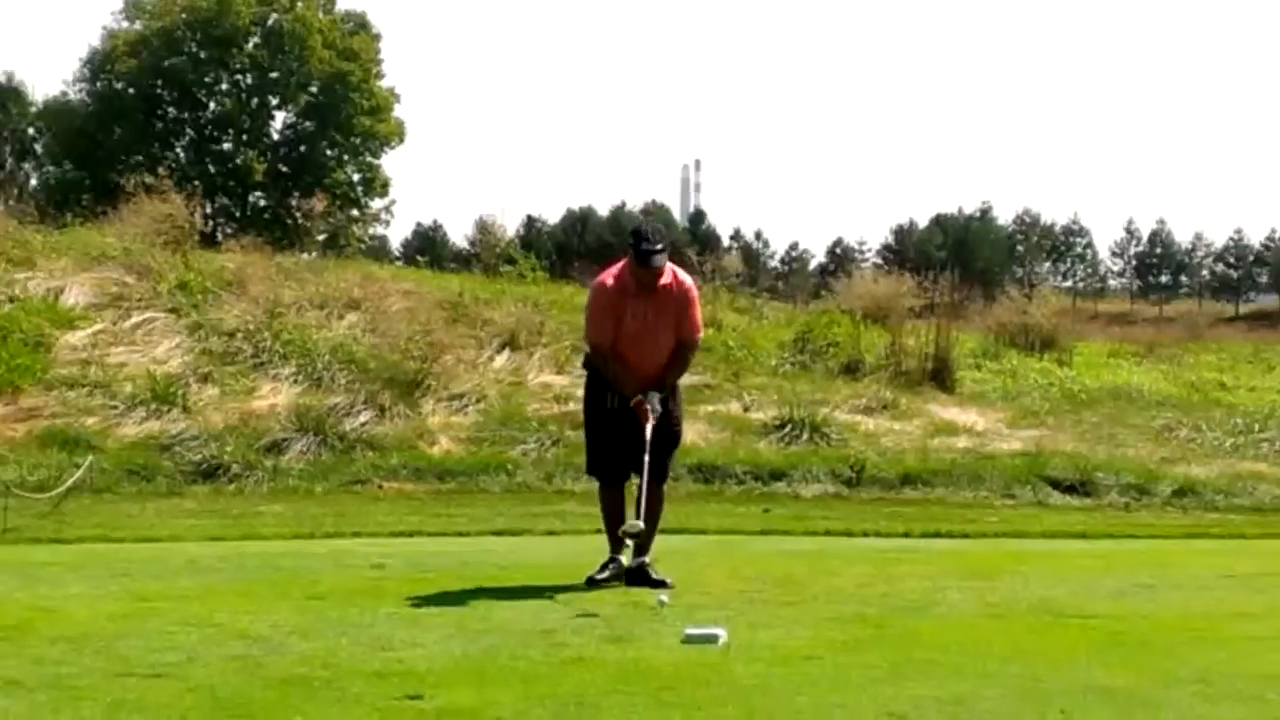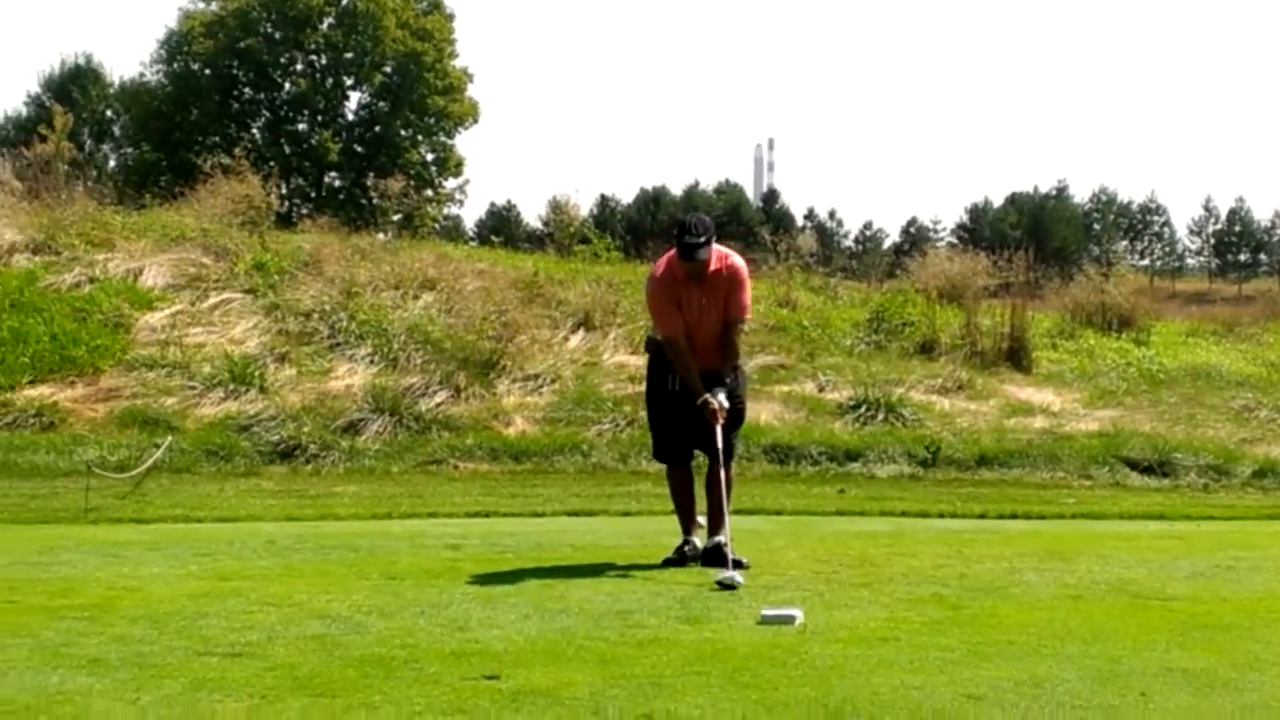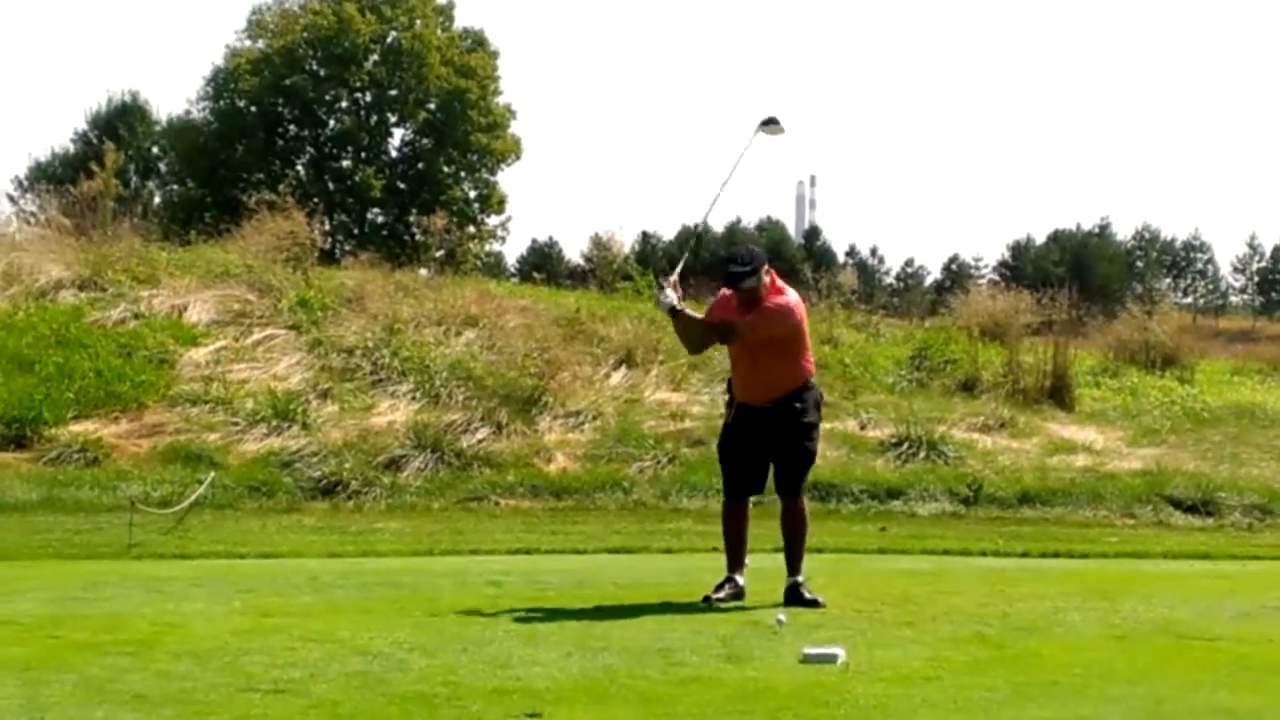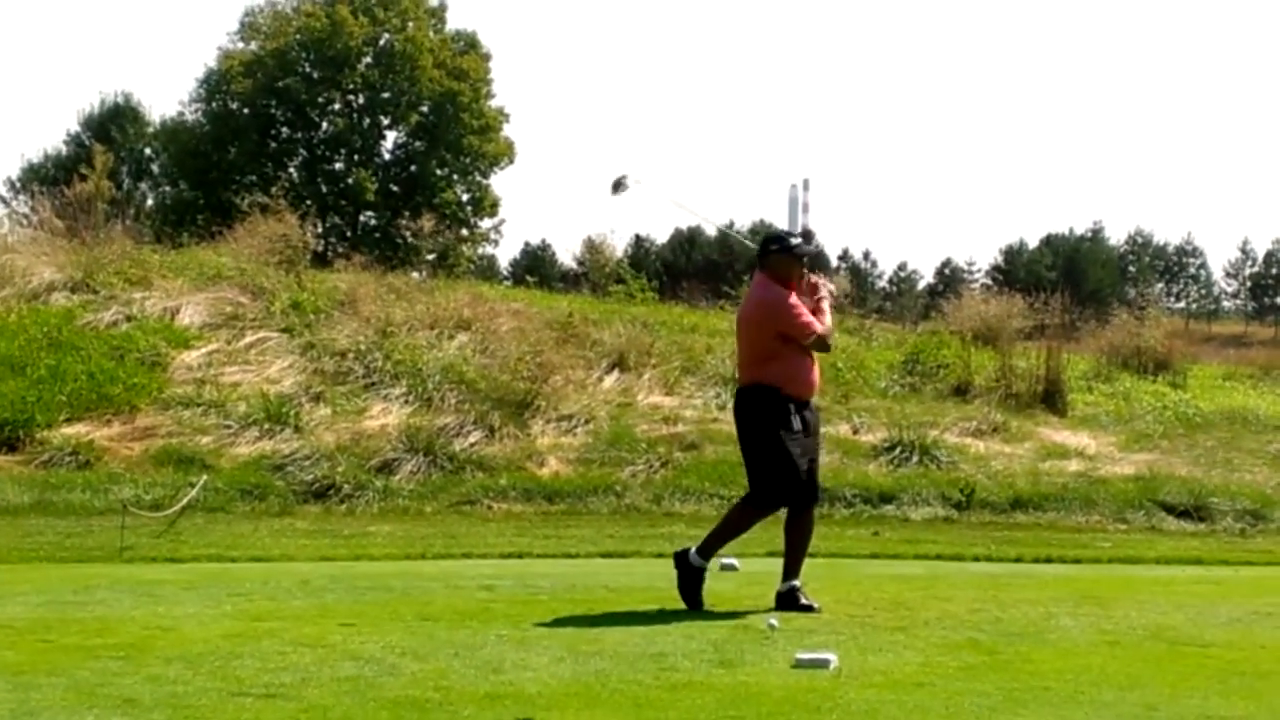
dt=1s
person 1, frame 1
left shoulder: (683, 286)
right shoulder: (606, 288)
left elbow: (689, 346)
right elbow: (600, 352)
left wrist: (659, 391)
right wrist: (633, 397)
left hip: (660, 391)
right hip: (611, 390)
left knee: (656, 478)
right knee: (610, 476)
left ankle: (641, 562)
right ankle: (615, 558)
person 1, frame 2
left shoulder: (734, 268)
right shoulder: (660, 279)
left elbow: (732, 332)
right elbow: (676, 346)
left wrist: (721, 387)
right wrist: (701, 397)
left hip: (722, 369)
right hip: (673, 371)
left knee: (722, 456)
right knee: (676, 457)
left ankle: (716, 541)
right ankle: (689, 540)
person 1, frame 3
left shoulder: (785, 306)
right shoulder: (726, 301)
left elbow: (723, 333)
right elbow: (696, 344)
left wrist: (675, 308)
right wrist: (676, 308)
left hip: (792, 405)
right hip: (745, 406)
left knee: (792, 492)
right knee: (735, 493)
left ankle: (795, 582)
right ankle: (734, 578)
person 1, frame 4
left shoulder: (775, 295)
right shoulder: (774, 299)
left elbow: (807, 339)
right elbow: (822, 338)
left wrist: (815, 295)
right wrist: (823, 300)
left hip: (792, 409)
right hip: (768, 408)
left knee: (805, 501)
right knee: (768, 496)
left ankle: (790, 587)
right ankle: (695, 558)
